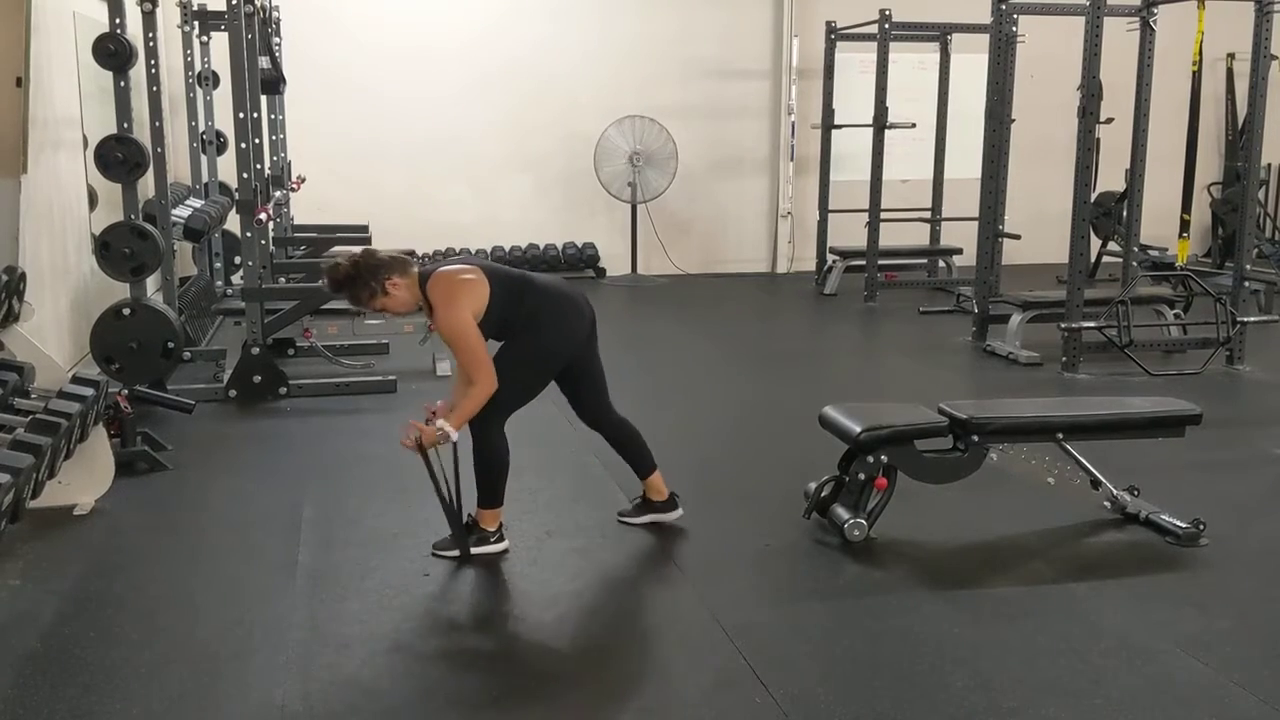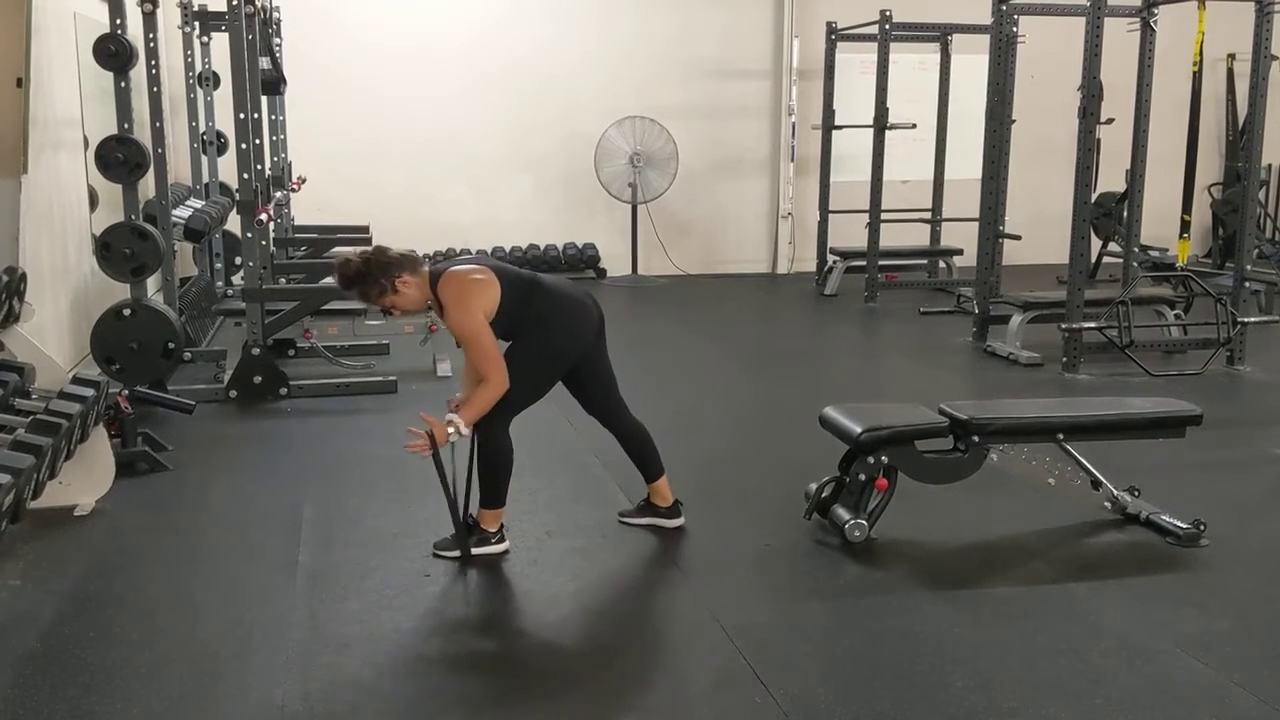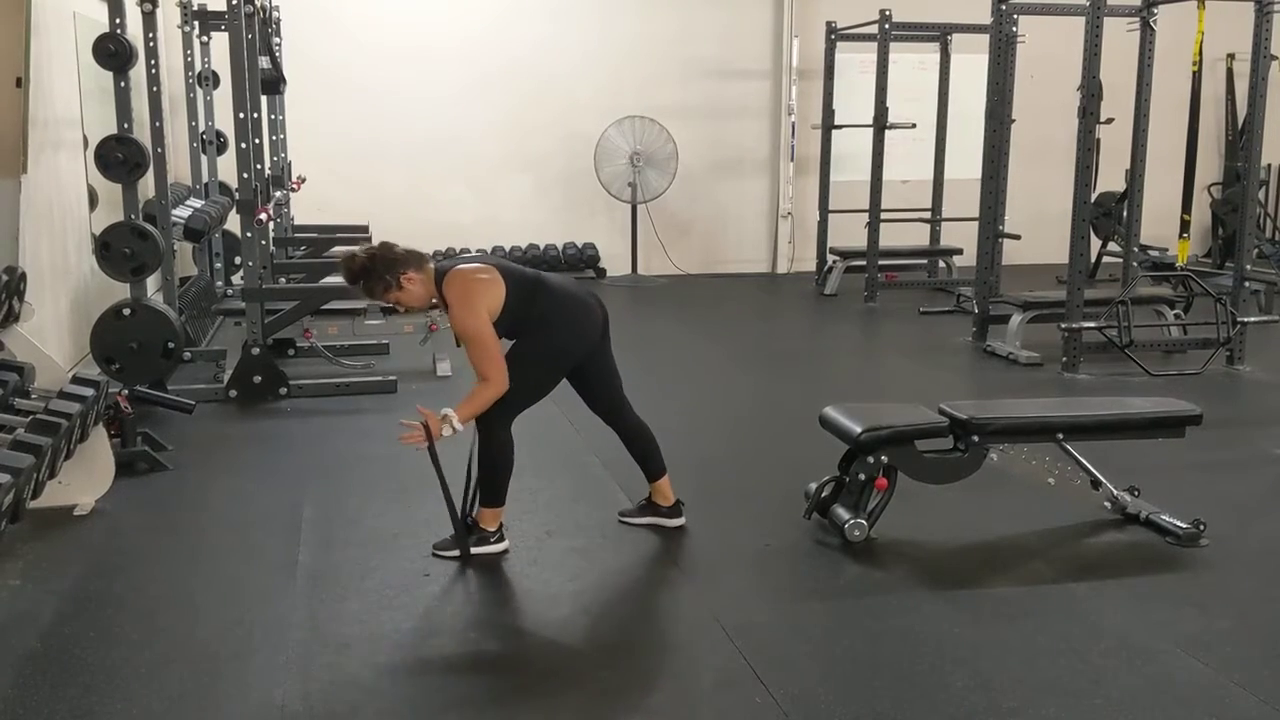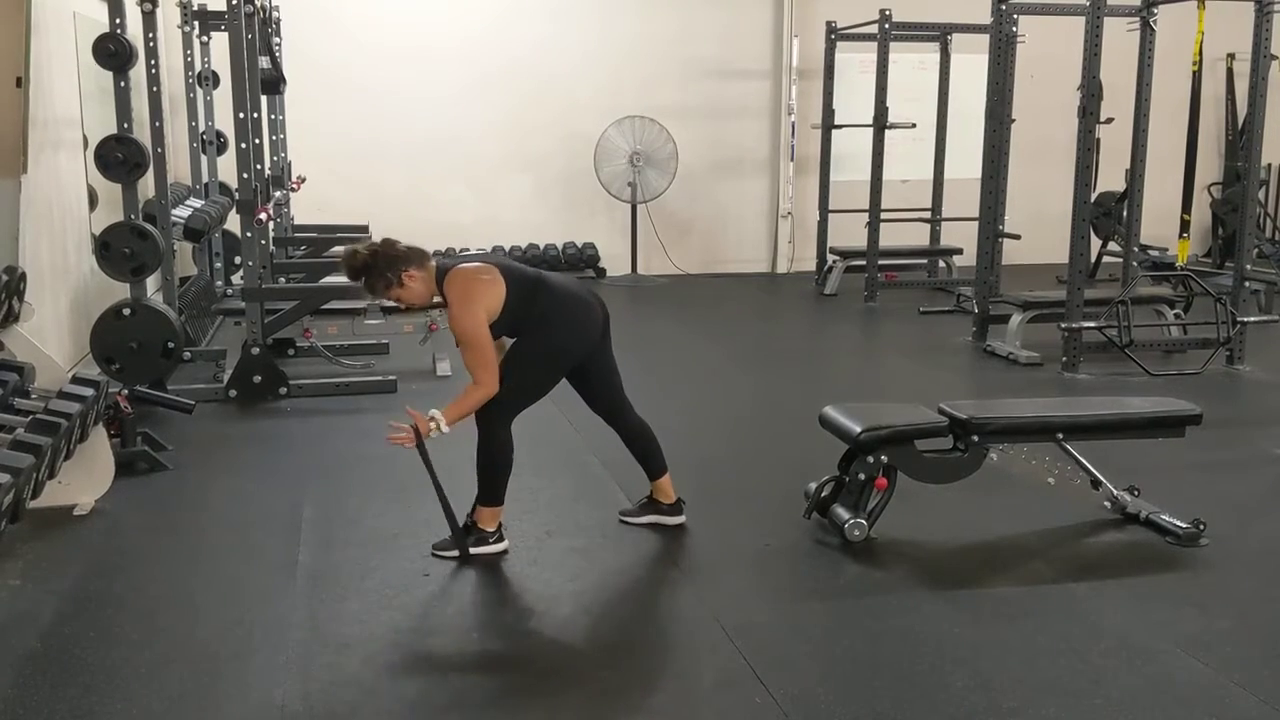
dt=0.1s
person 1, frame 1
left shoulder: (446, 303)
right shoulder: (438, 281)
left elbow: (486, 381)
right elbow: (472, 361)
left wrist: (445, 429)
right wrist: (449, 408)
left hip: (554, 326)
right hip: (571, 311)
left knee: (486, 418)
right knee: (597, 411)
left ankle: (488, 529)
right ankle: (659, 498)
person 1, frame 2
left shoulder: (457, 302)
right shoulder: (447, 279)
left elbow: (497, 381)
right elbow: (483, 360)
left wrist: (453, 427)
right wrist: (464, 402)
left hip: (560, 328)
right hip: (580, 312)
left knee: (491, 418)
right knee: (610, 411)
left ankle: (489, 531)
right ankle: (664, 503)
person 1, frame 3
left shoulder: (462, 301)
right shoulder: (452, 277)
left elbow: (497, 381)
right elbow: (487, 351)
left wrist: (448, 422)
right wrist: (468, 406)
left hip: (564, 328)
right hip: (584, 311)
left knee: (493, 416)
right knee: (615, 409)
left ankle: (488, 530)
right ankle: (665, 502)
person 1, frame 4
left shoulder: (462, 299)
right shoulder: (454, 275)
left elbow: (486, 384)
right elbow: (493, 342)
left wrist: (434, 423)
left hip: (563, 327)
right hip: (585, 310)
left knee: (493, 416)
right knee: (615, 409)
left ankle: (487, 530)
right ankle: (666, 501)
